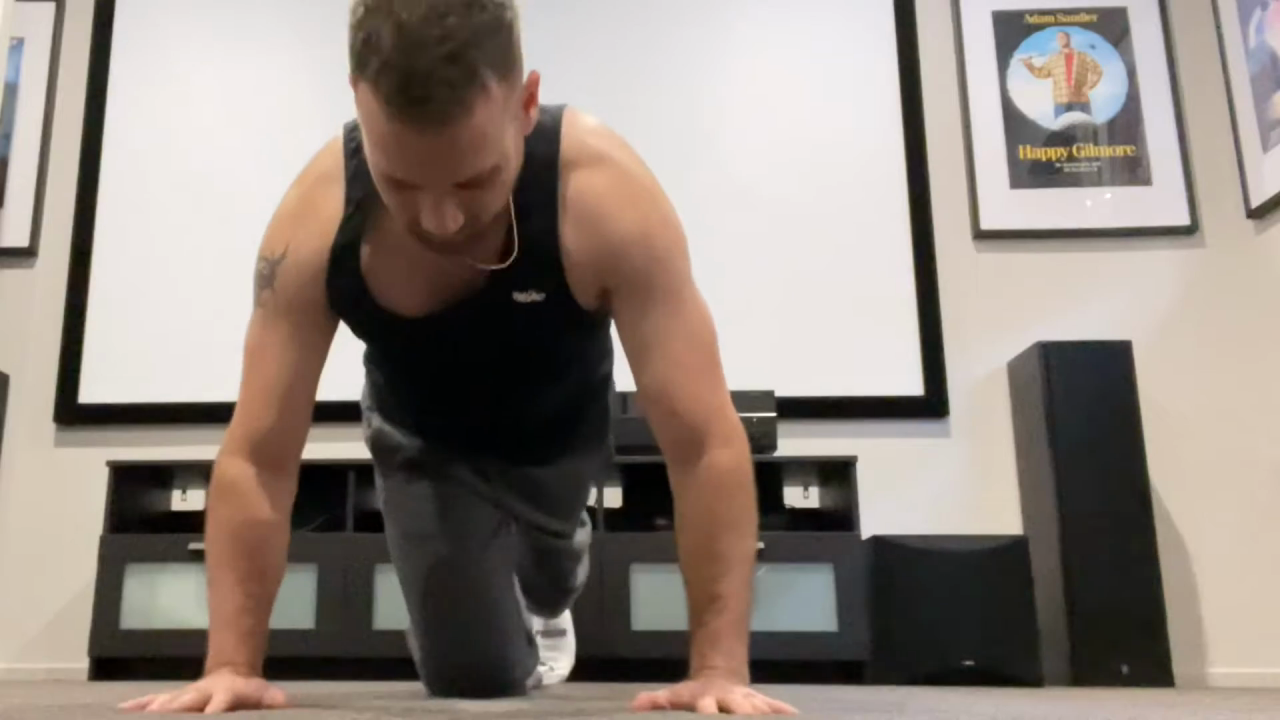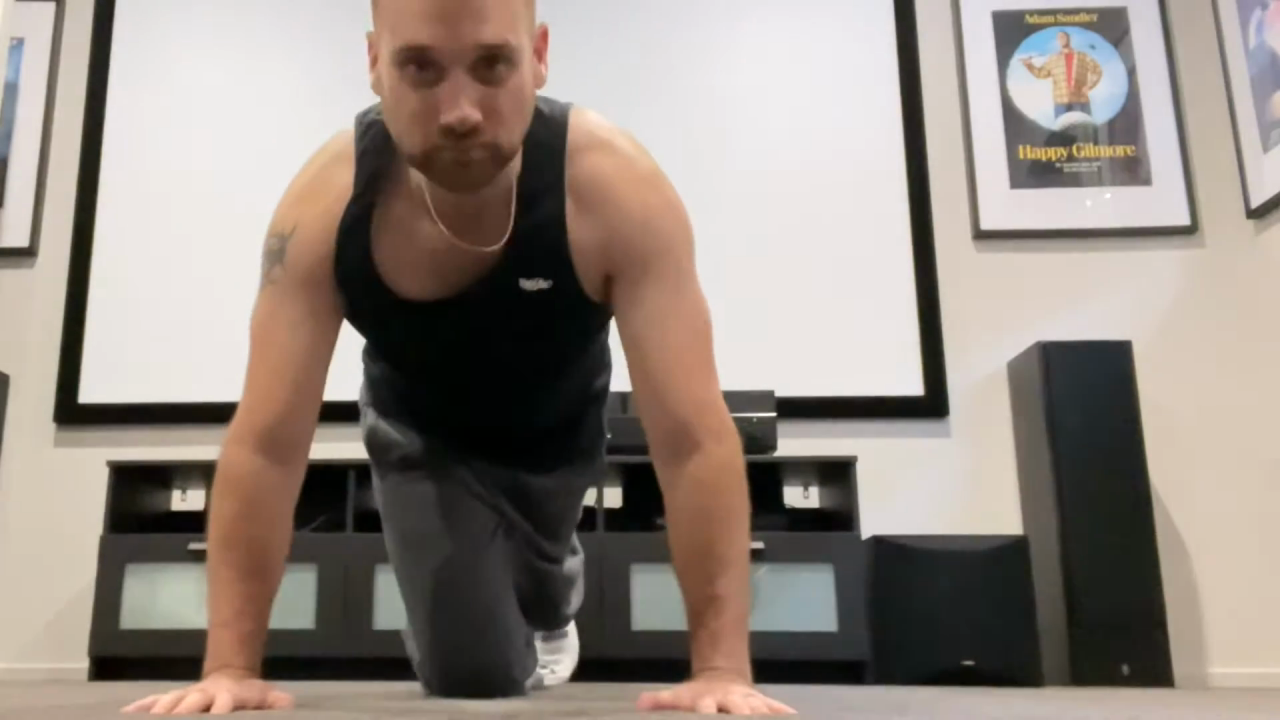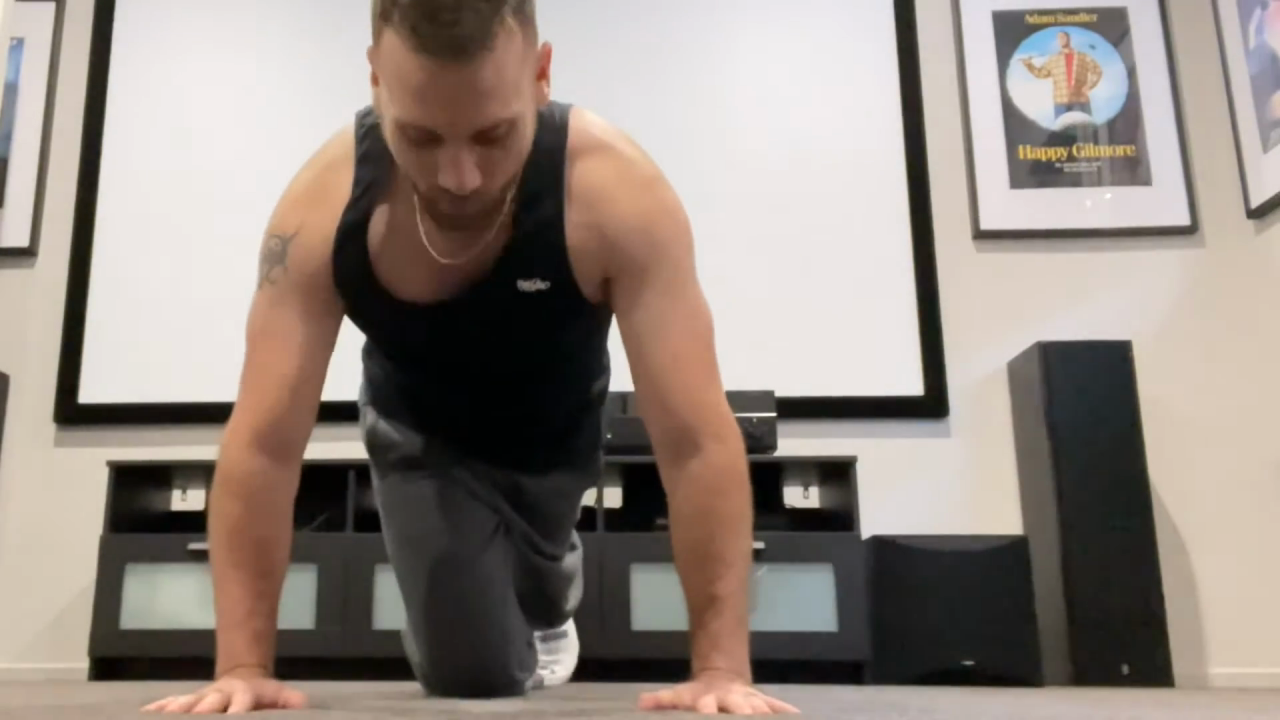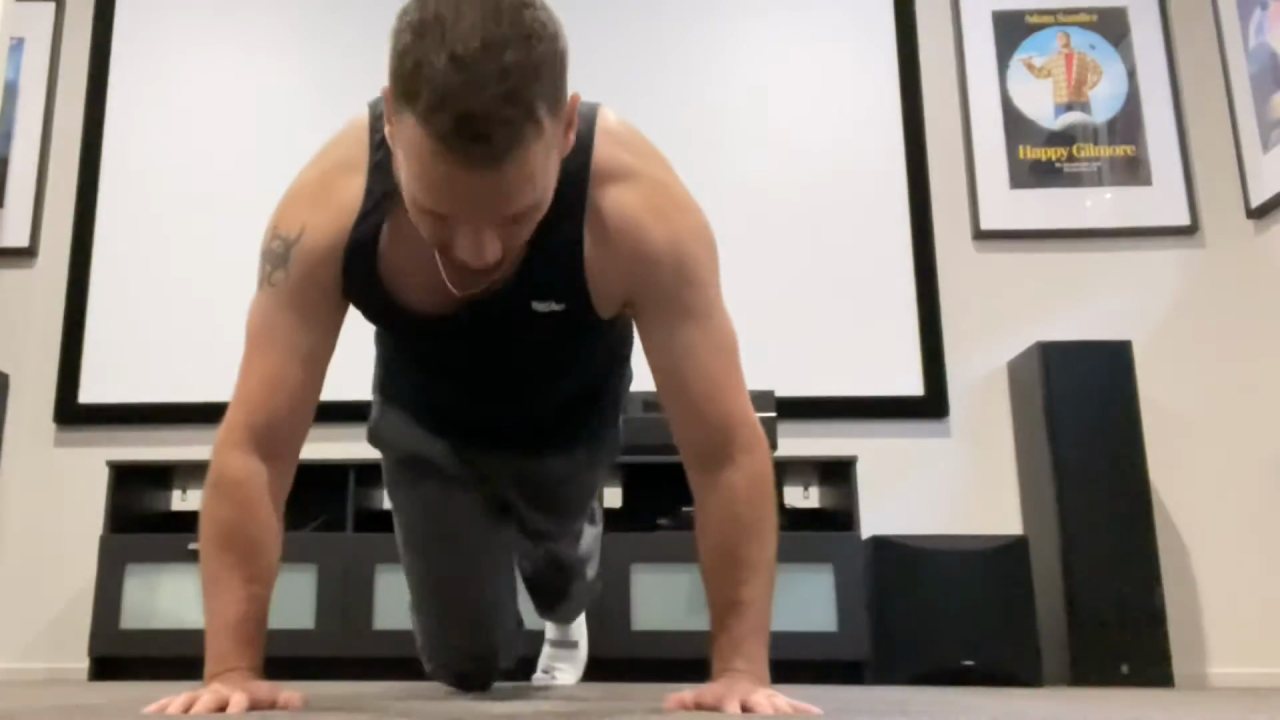
dt=1s
person 1, frame 1
left shoulder: (606, 196)
right shoulder: (317, 218)
left elbow: (704, 443)
right elbow: (258, 458)
right wrist: (231, 662)
left hip: (560, 424)
right hip: (420, 432)
left knee: (547, 569)
left ankle: (547, 606)
right ankle: (522, 651)
person 1, frame 2
left shoulder: (615, 187)
right shoulder: (326, 200)
left elbow: (693, 438)
right elbow: (267, 446)
left hip: (558, 429)
right hip: (418, 432)
left knee: (541, 596)
left ankle: (550, 621)
person 1, frame 3
left shoulder: (615, 189)
right shoulder: (326, 199)
left elbow: (697, 440)
right elbow: (263, 446)
left hip: (558, 428)
right hip: (418, 431)
left knee: (540, 585)
left ankle: (548, 619)
right ankle: (521, 653)
person 1, frame 4
left shoulder: (637, 205)
right shoulder: (331, 202)
left elbow: (726, 452)
right elbow: (254, 449)
left hip: (571, 419)
right hip: (426, 420)
left knee: (560, 554)
right knee: (466, 657)
left ankle: (564, 623)
